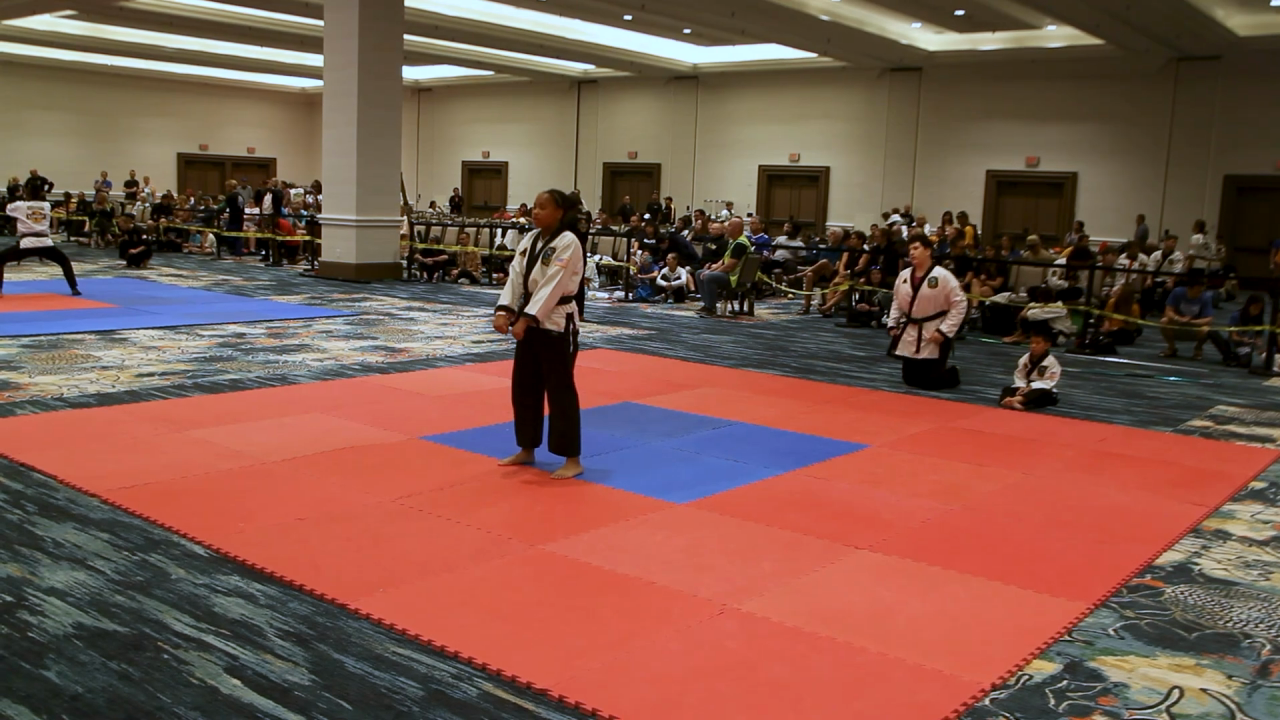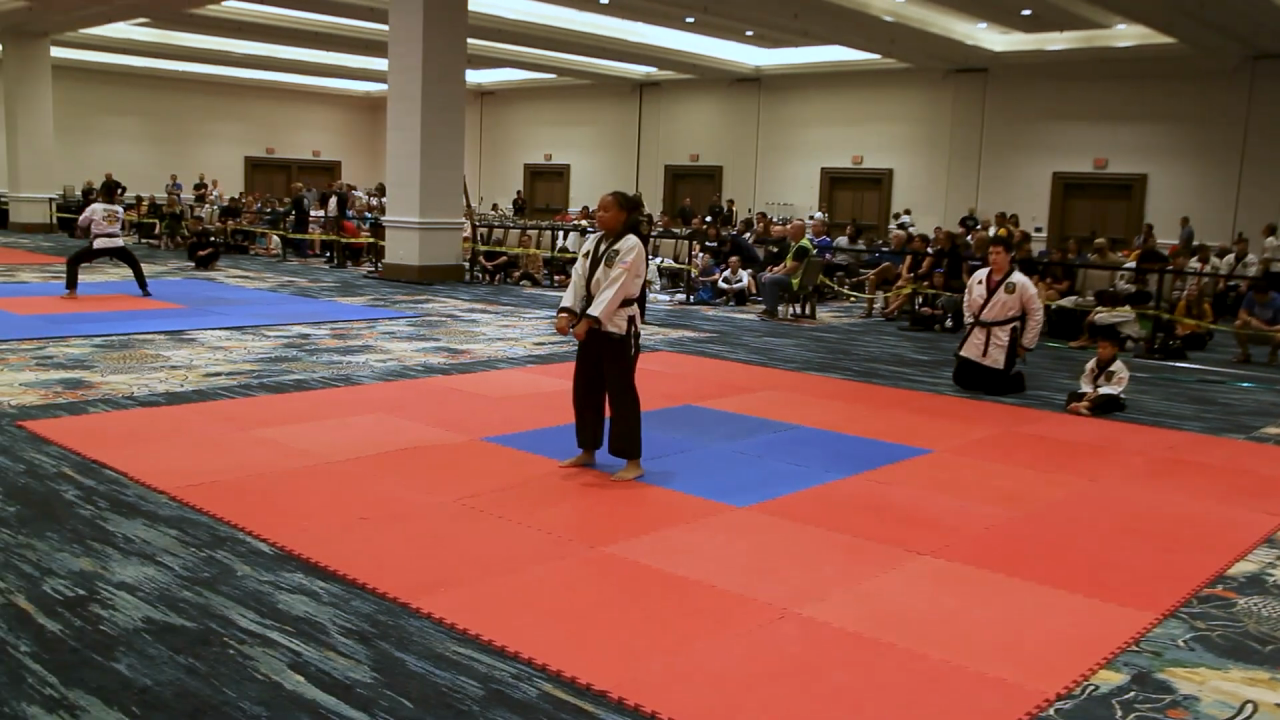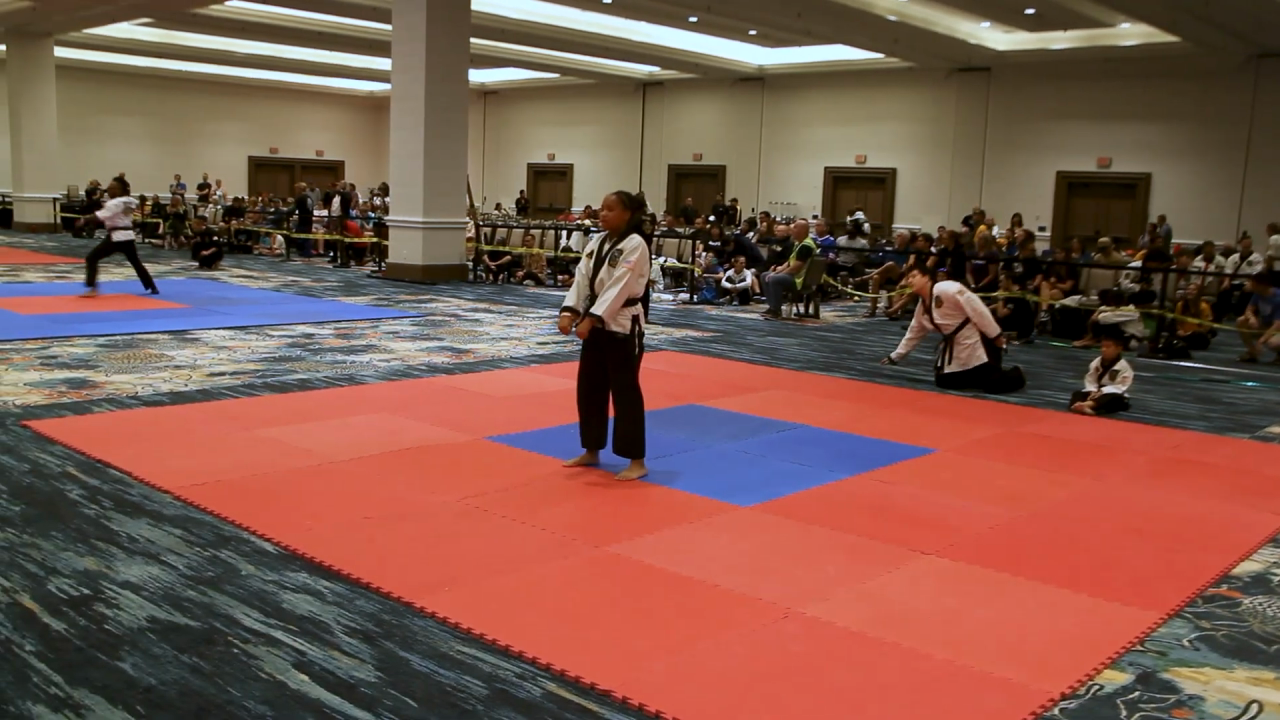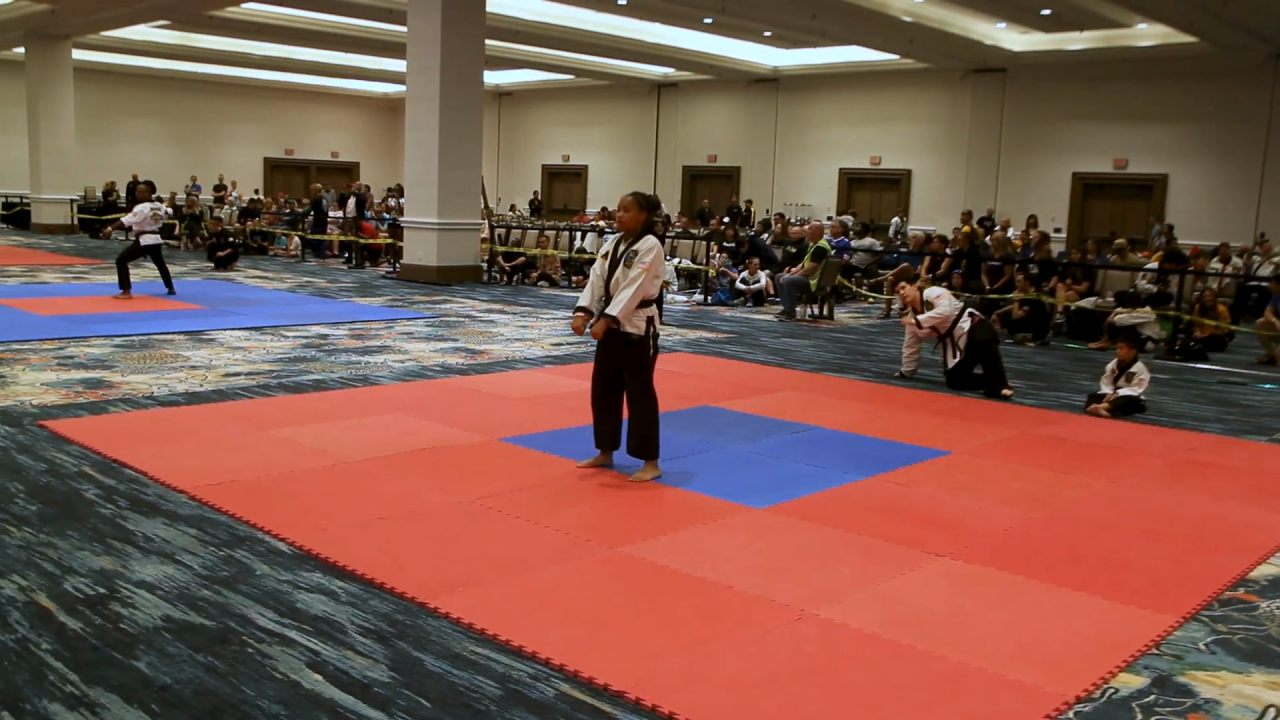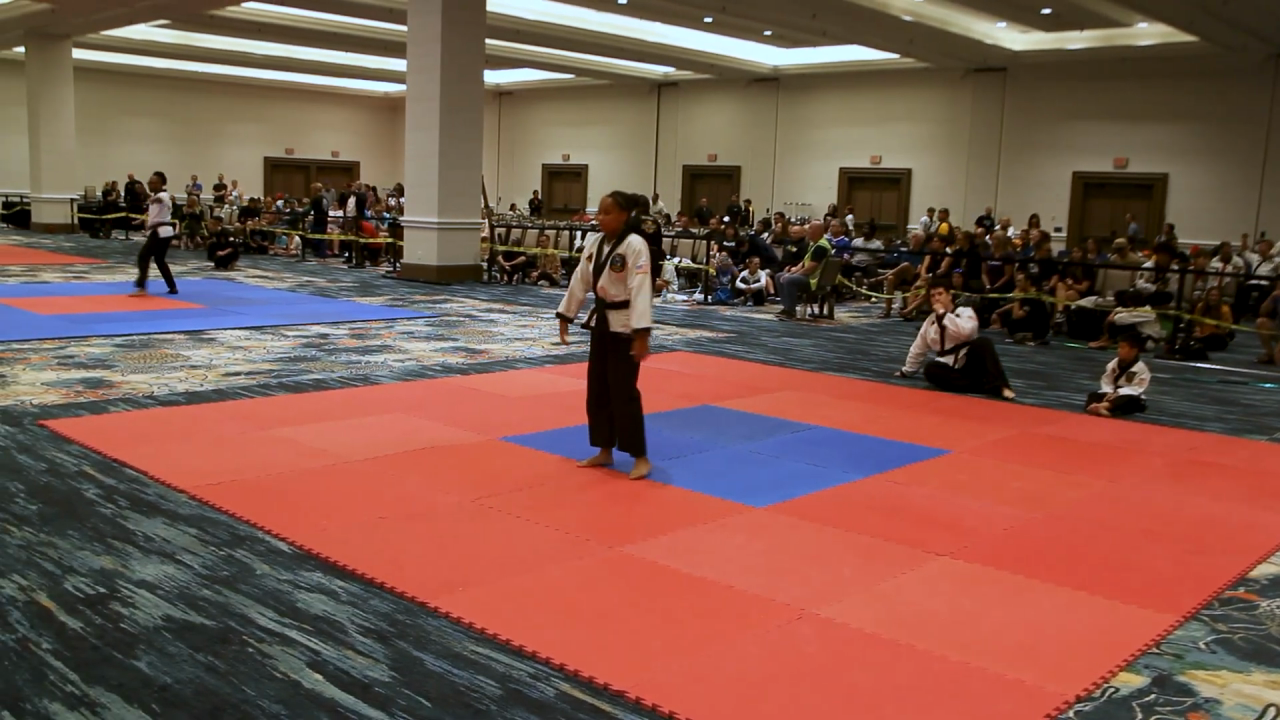
dt=0.7s
person 1, frame 1
left shoulder: (568, 243)
right shoulder: (530, 240)
left elbow: (552, 286)
right elbow: (516, 277)
left wrist: (525, 319)
right wrist: (504, 310)
left hip: (557, 323)
right hip: (529, 320)
left knee: (560, 390)
right knee: (524, 388)
left ankle: (572, 459)
right ankle: (527, 450)
person 1, frame 2
left shoulder: (631, 245)
right shoulder: (593, 242)
left elbow: (615, 288)
right elbow: (579, 279)
left wrist: (587, 320)
right wrist: (567, 313)
left hip: (619, 325)
right hip: (591, 322)
left knee: (621, 392)
right knee: (585, 389)
left ankle: (633, 462)
right ankle: (588, 452)
person 1, frame 3
left shoulder: (635, 245)
right shoulder: (597, 242)
left elbow: (618, 287)
right elbow: (582, 279)
left wrist: (590, 319)
right wrist: (569, 312)
left hip: (623, 325)
right hip: (596, 322)
left knee: (626, 392)
right knee: (589, 389)
left ankle: (637, 462)
right ankle: (591, 452)
person 1, frame 4
left shoulder: (650, 246)
right shoulder: (613, 243)
left elbow: (633, 287)
right elbow: (597, 279)
left wrist: (605, 319)
right wrist: (583, 312)
left hip: (638, 326)
right hip: (611, 324)
left knee: (640, 393)
right knee: (604, 390)
left ankle: (651, 463)
right ankle: (606, 452)
person 1, frame 5
left shoulder: (635, 246)
right shoulder: (595, 242)
left elbow: (640, 290)
right elbow: (580, 281)
left wrist: (641, 334)
right wrist: (566, 316)
left hip: (625, 325)
right hip: (601, 321)
left knee: (623, 391)
right knee: (597, 390)
left ankle: (641, 458)
right ankle: (605, 451)
